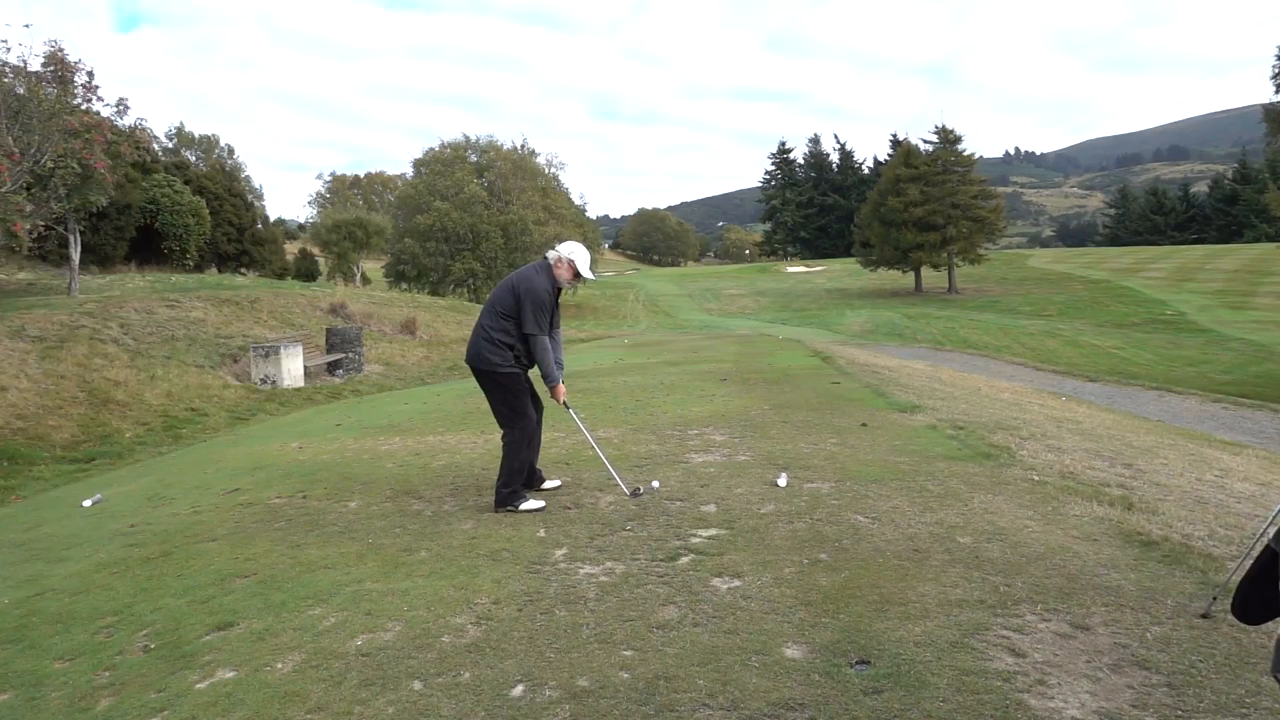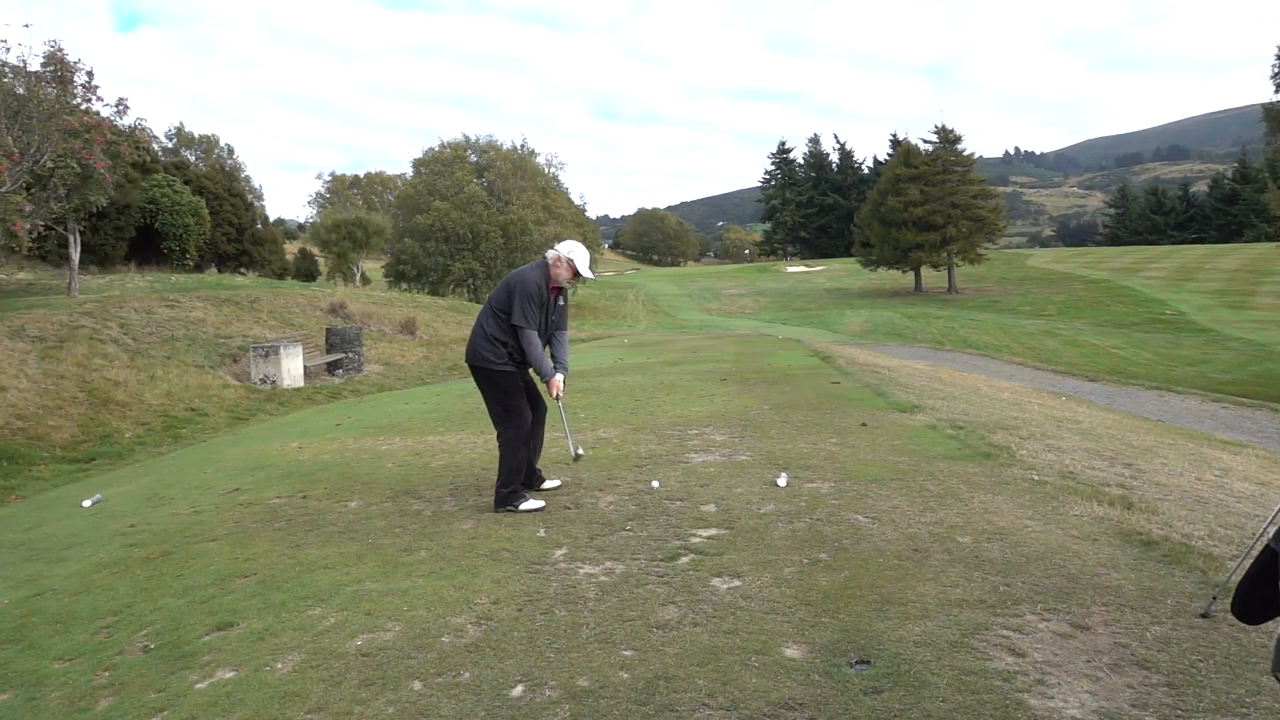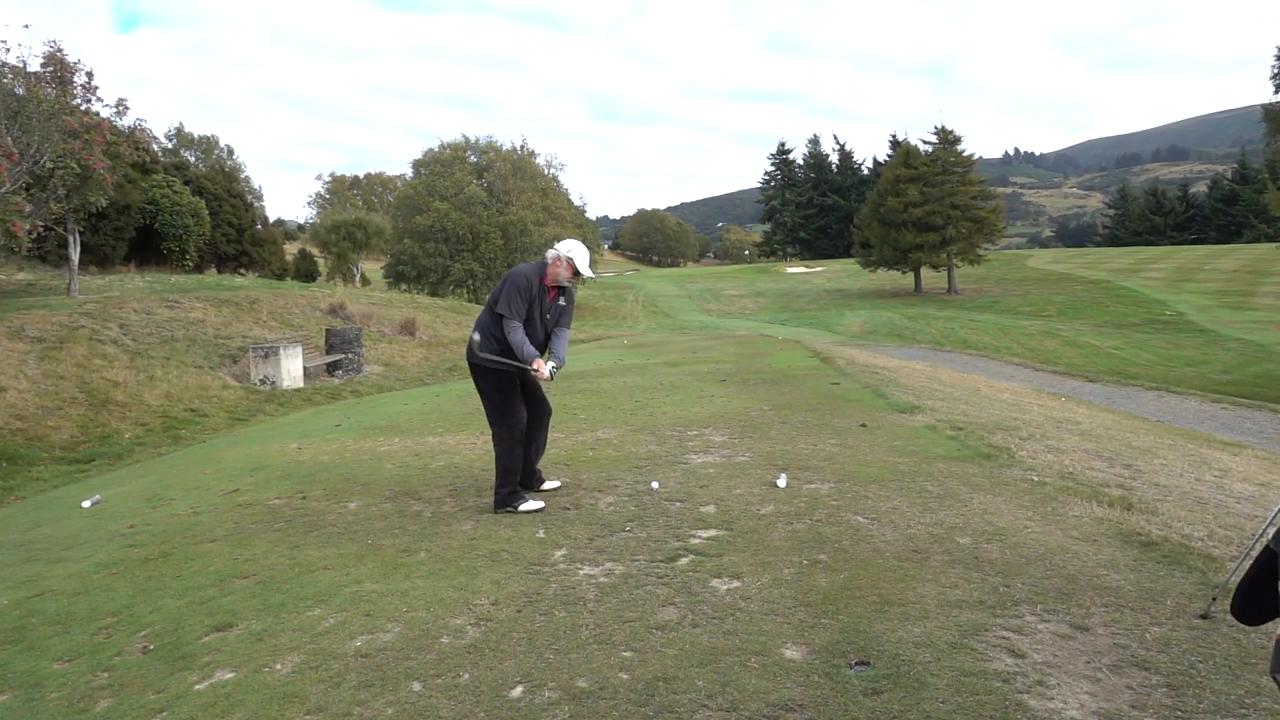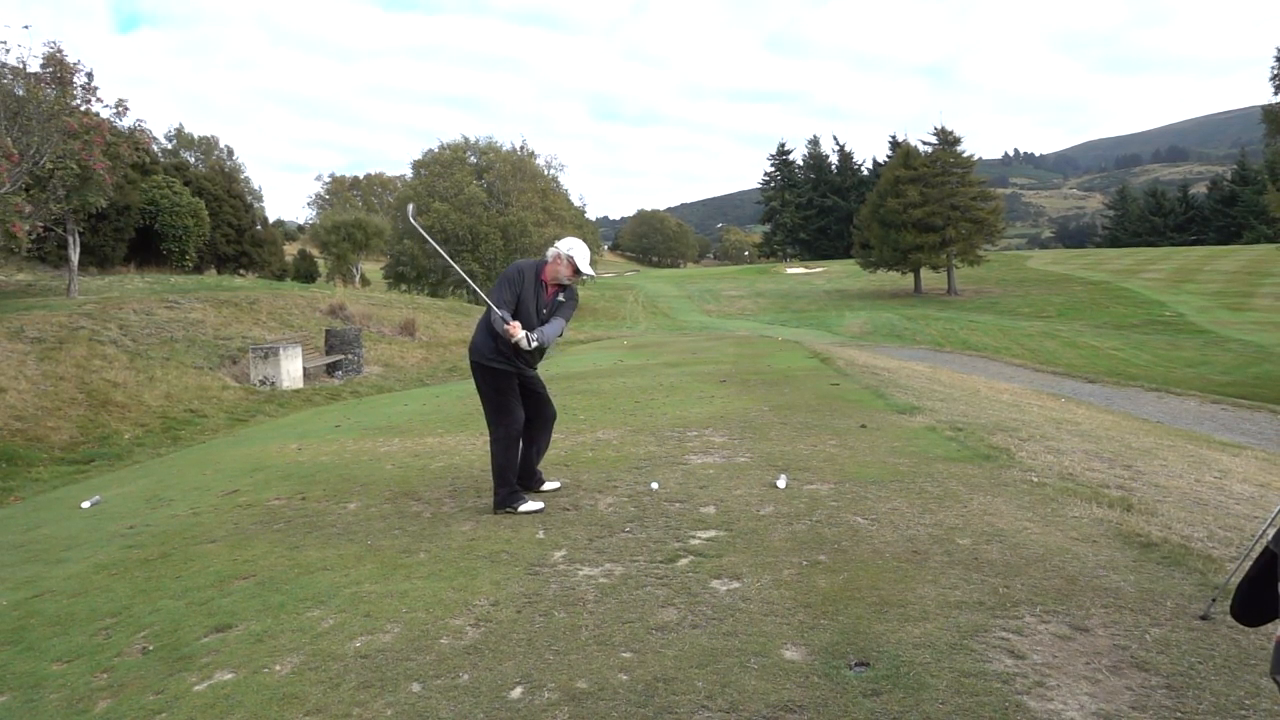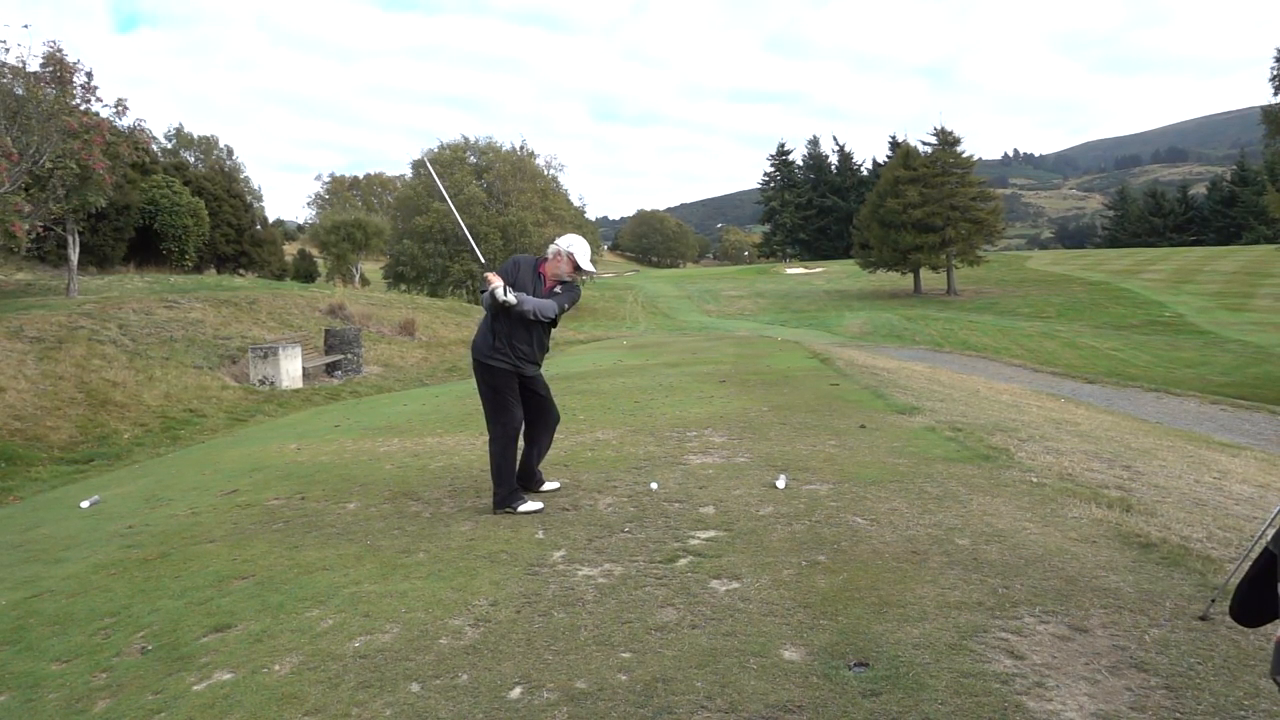
dt=1s
person 1, frame 1
left shoulder: (549, 282)
right shoulder: (536, 285)
left elbow: (553, 331)
right elbow: (538, 340)
left wrist: (558, 374)
right wrist: (553, 382)
left hip: (506, 357)
right hip: (494, 358)
left knee: (532, 412)
right knee: (521, 422)
left ankle: (529, 477)
right ankle: (508, 495)
person 1, frame 2
left shoulder: (558, 288)
right shoulder: (529, 282)
left elbow: (559, 332)
right elbow: (528, 335)
left wrist: (560, 372)
right wrist: (548, 376)
left hip: (511, 358)
right hip: (492, 357)
left knee: (536, 411)
right knee: (516, 422)
left ankle: (528, 476)
right ankle: (508, 495)
person 1, frame 3
left shoulder: (565, 293)
right shoulder: (523, 277)
left elbow: (561, 332)
right elbow: (512, 326)
left wrist: (552, 363)
right wrist: (533, 358)
left hip: (518, 361)
right hip: (490, 357)
left knee: (539, 412)
right knee: (512, 422)
left ankle: (528, 477)
right ankle: (507, 496)
person 1, frame 4
left shoulder: (569, 295)
right shoulder: (520, 272)
left elbow: (556, 326)
right elbow: (498, 313)
left wrist: (530, 338)
right wrist: (512, 332)
left hip: (523, 363)
right hip: (492, 357)
left knee: (543, 415)
right knee: (509, 423)
left ankle: (528, 478)
right ankle: (507, 497)
person 1, frame 5
left shoulder: (570, 290)
right shoulder: (519, 265)
left elbow: (546, 309)
right elbow: (489, 303)
left wrist: (510, 296)
right wrist: (495, 294)
left hip: (527, 364)
right hip: (494, 357)
left knee: (546, 417)
right knee: (507, 424)
left ankle: (528, 478)
right ankle: (506, 497)
